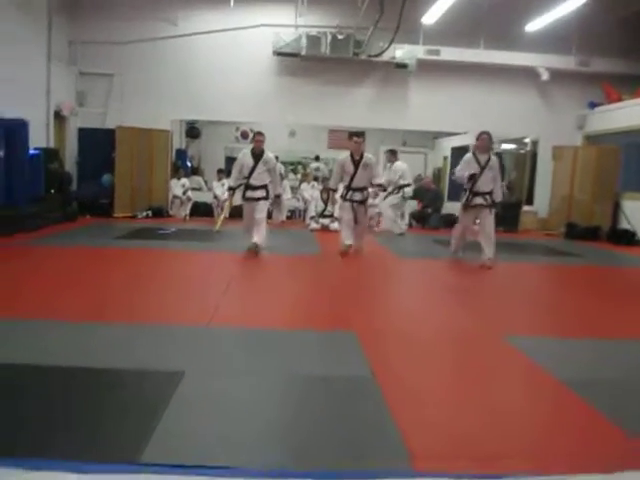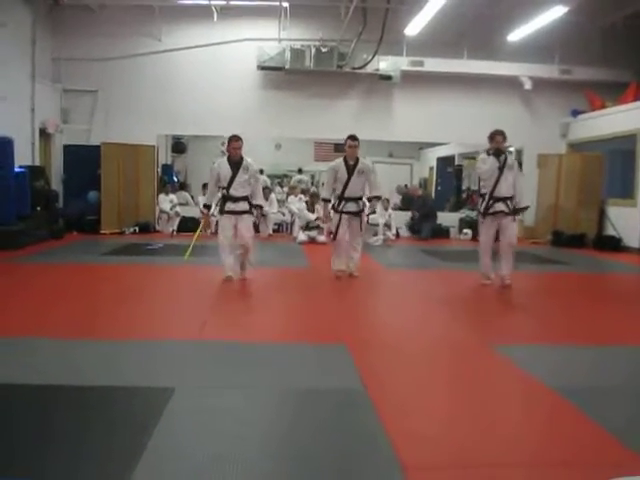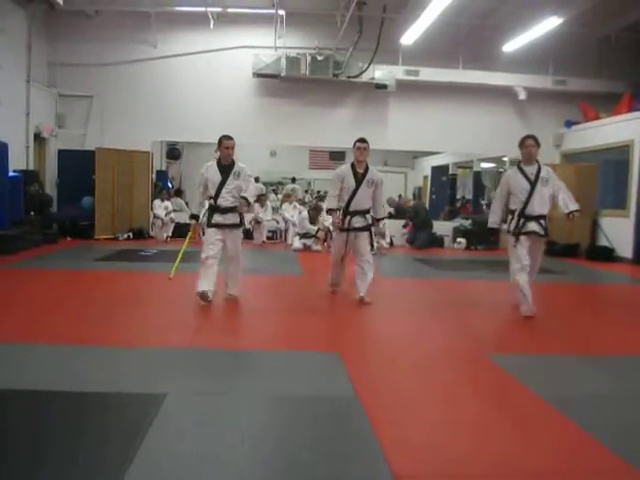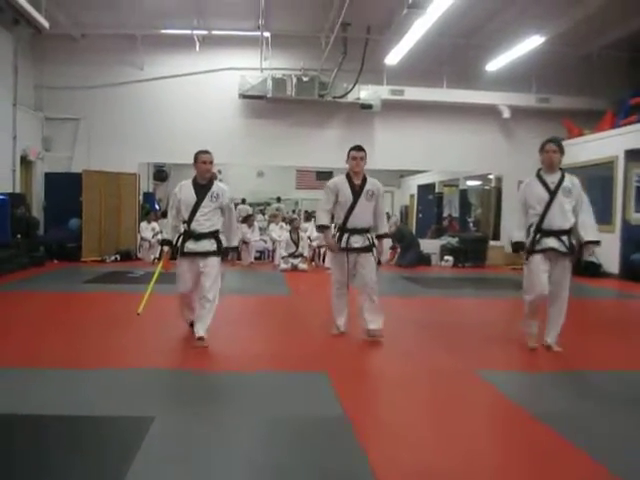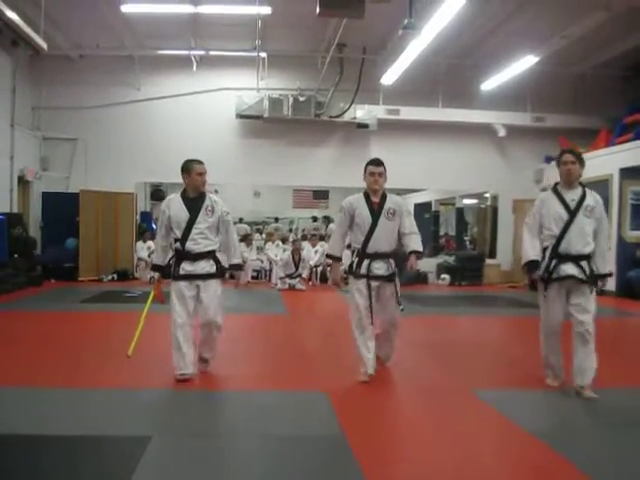
dt=0.7s
person 1, frame 1
left shoulder: (494, 161)
right shoulder: (468, 158)
left elbow: (497, 181)
right elbow: (458, 173)
left wrist: (497, 199)
right wrist: (468, 175)
left hip: (487, 200)
right hip: (470, 198)
left knee: (488, 230)
right knee: (463, 228)
left ankle: (488, 258)
right ankle: (455, 249)
person 1, frame 2
left shoulder: (512, 161)
right shoulder: (483, 159)
left elbow: (517, 184)
right elbow: (483, 174)
left wrist: (520, 205)
right wrist: (494, 157)
left hip: (507, 205)
right hip: (489, 205)
left knee: (509, 241)
right knee: (486, 242)
left ankle: (505, 274)
right ankle: (487, 275)
person 1, frame 3
left shoulder: (548, 173)
right shoulder: (511, 175)
left elbow: (560, 192)
right elbow: (500, 200)
left wrist: (571, 208)
right wrist: (493, 224)
left hip: (539, 225)
right hip: (519, 225)
left knee: (533, 266)
right knee: (521, 265)
left ankle: (524, 299)
right ankle: (526, 306)
person 1, frame 4
left shoulder: (572, 183)
right shoulder: (530, 184)
left elbow: (583, 210)
right elbow: (522, 215)
left wrist: (589, 238)
right wrist: (519, 242)
left hip: (563, 243)
right hip: (537, 242)
left knee: (559, 294)
right knee: (537, 291)
left ankle: (551, 337)
right ankle: (532, 332)
person 1, frame 5
left shoulder: (594, 200)
right shoulder: (545, 200)
left elbow: (601, 238)
right elbow: (531, 233)
left wrist: (602, 271)
right wrist: (532, 263)
left hip: (582, 270)
right hip: (553, 268)
left knee: (584, 327)
right knee: (551, 326)
left ankle: (583, 383)
right ankle: (553, 373)
person 2, frame 1
left shoulder: (269, 158)
right shoulder: (244, 155)
left elbow: (275, 177)
right elbow: (236, 172)
left wrist: (277, 194)
right wrist: (231, 188)
left hip: (262, 192)
right hip: (248, 191)
left knee: (260, 219)
right knee: (248, 221)
left ankle: (257, 244)
right ankle: (253, 242)
person 2, frame 2
left shoulder: (249, 164)
right shoulder: (219, 164)
left elbow: (256, 186)
right elbow: (212, 186)
left wrist: (258, 206)
right wrist: (207, 208)
left hip: (244, 206)
right hip: (226, 206)
left knee: (246, 239)
right knee: (226, 241)
left ankle: (242, 262)
right ankle: (229, 271)
person 2, frame 3
left shoulder: (242, 170)
right shoulder: (208, 169)
left elbow: (249, 189)
right elbow: (201, 194)
left wrist: (244, 201)
right wrist: (195, 218)
left hip: (234, 218)
right hip: (213, 218)
left knee: (234, 257)
right knee: (209, 255)
left ankle: (232, 290)
right ankle: (205, 290)
person 2, frame 4
left shoulder: (222, 190)
right shoulder: (182, 188)
left elbow: (230, 219)
right elbow: (173, 217)
right wrist: (167, 244)
left hip: (211, 245)
right hip: (187, 244)
left knee: (208, 291)
right knee: (185, 289)
left ankle: (200, 333)
right ankle: (192, 317)
person 2, frame 5
left shoulder: (216, 203)
right shoulder: (170, 204)
left elbow: (228, 234)
right elbow: (162, 238)
left wrist: (235, 265)
right wrist: (157, 269)
left hip: (209, 266)
right hip: (181, 267)
left knee: (212, 318)
right knee: (181, 320)
left ankle: (204, 353)
right ankle: (184, 368)
person 3, frame 1
left shoulder: (370, 160)
right shoulder: (343, 160)
left elbow: (376, 176)
right elbow: (336, 177)
left wrist: (377, 188)
right wrist: (332, 194)
left hip: (362, 194)
right hip: (348, 194)
left knee: (362, 223)
right knee: (346, 220)
left ankle: (358, 245)
right ankle: (347, 246)
person 3, frame 2
left shoulder: (367, 166)
right shoulder: (335, 166)
left elbow: (374, 185)
right elbow: (328, 186)
left wrist: (375, 200)
right wrist: (326, 207)
left hip: (357, 206)
right hip: (341, 205)
left knee: (356, 240)
right knee: (340, 238)
left ankle: (352, 268)
right ankle: (338, 268)
person 3, frame 3
left shoulder: (376, 176)
right shoulder: (341, 172)
left elbow: (378, 201)
right elbow: (332, 195)
left wrist: (377, 223)
right wrist: (334, 215)
left hip: (364, 221)
right hip: (344, 220)
left knee: (365, 258)
right knee: (337, 256)
left ankle: (362, 294)
right ankle: (334, 282)
person 3, frame 4
left shoulder: (376, 186)
right shoulder: (335, 184)
left elbow: (380, 214)
right elbow: (324, 210)
left wrist: (380, 241)
right wrist: (327, 233)
left hip: (366, 241)
right hip: (342, 240)
left knee: (370, 284)
right knee: (340, 285)
left ankle: (373, 327)
right ankle: (339, 323)
person 3, frame 5
left shoulder: (398, 204)
right shoulder: (351, 203)
left elbow: (410, 232)
right elbow: (339, 235)
left wrist: (413, 254)
right wrist: (335, 264)
left hip: (387, 266)
right hip: (361, 267)
left knee: (391, 318)
right knee: (363, 318)
left ankle: (382, 353)
right ankle: (367, 367)
